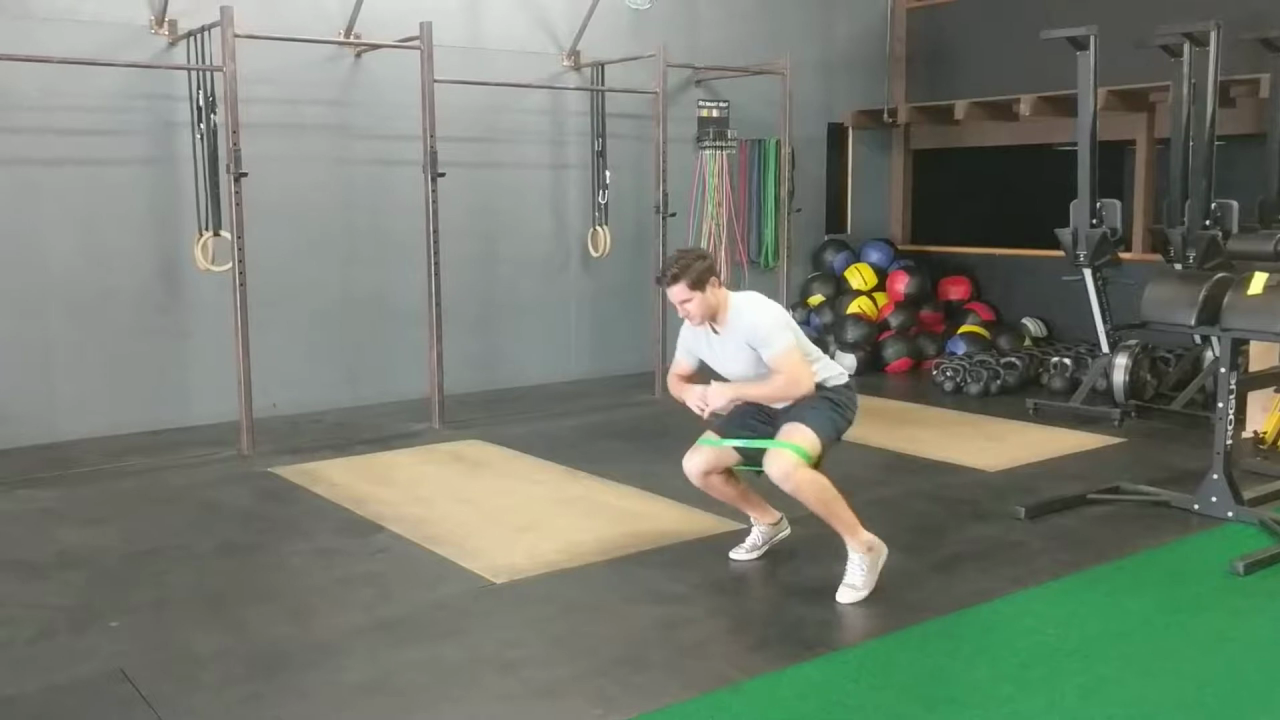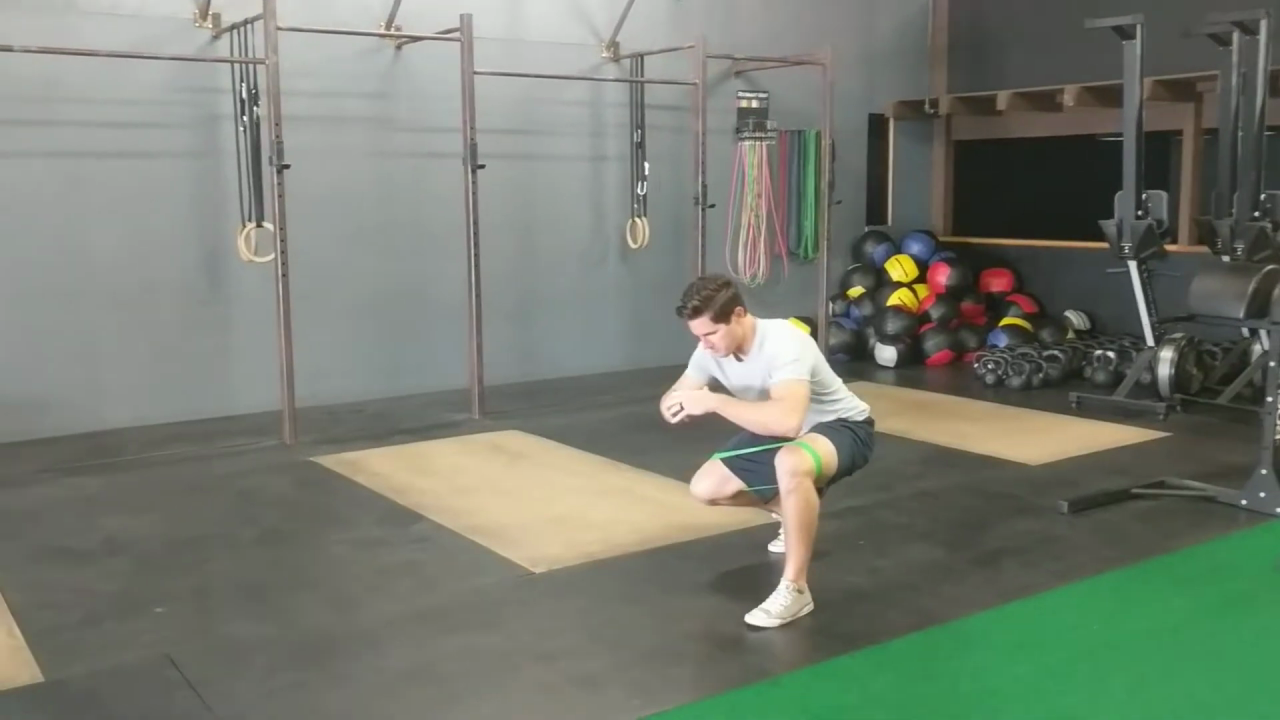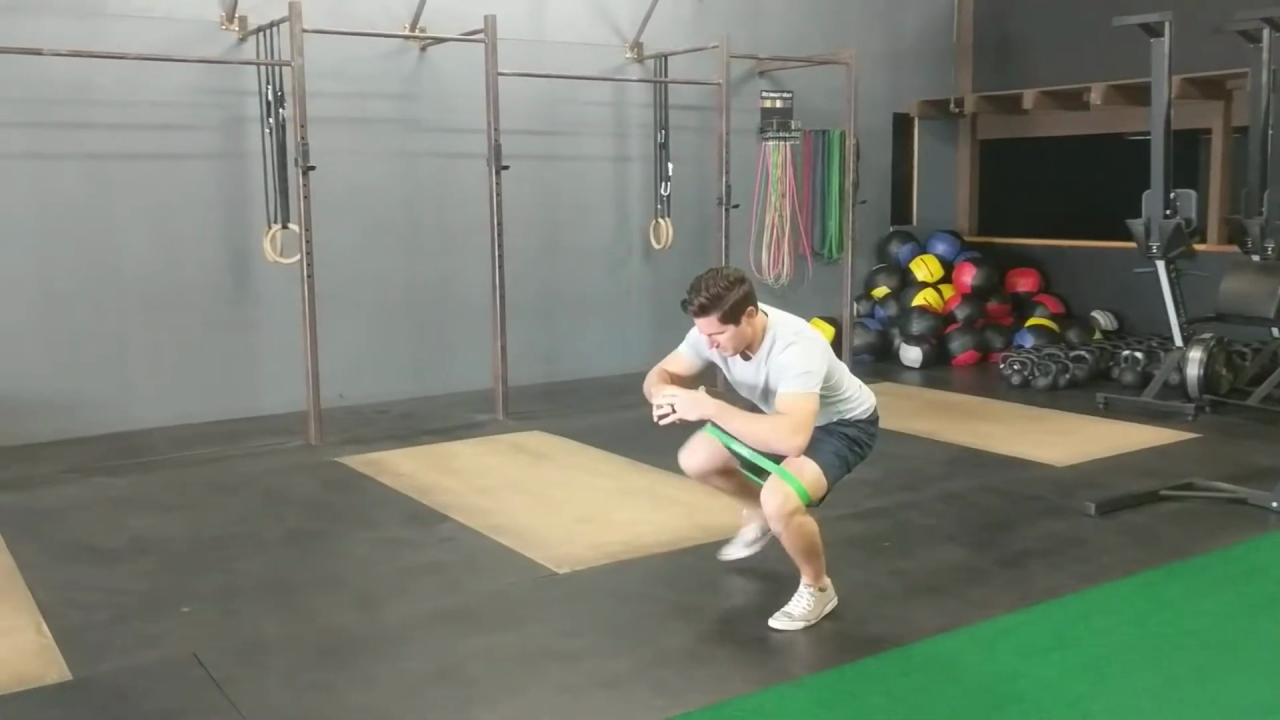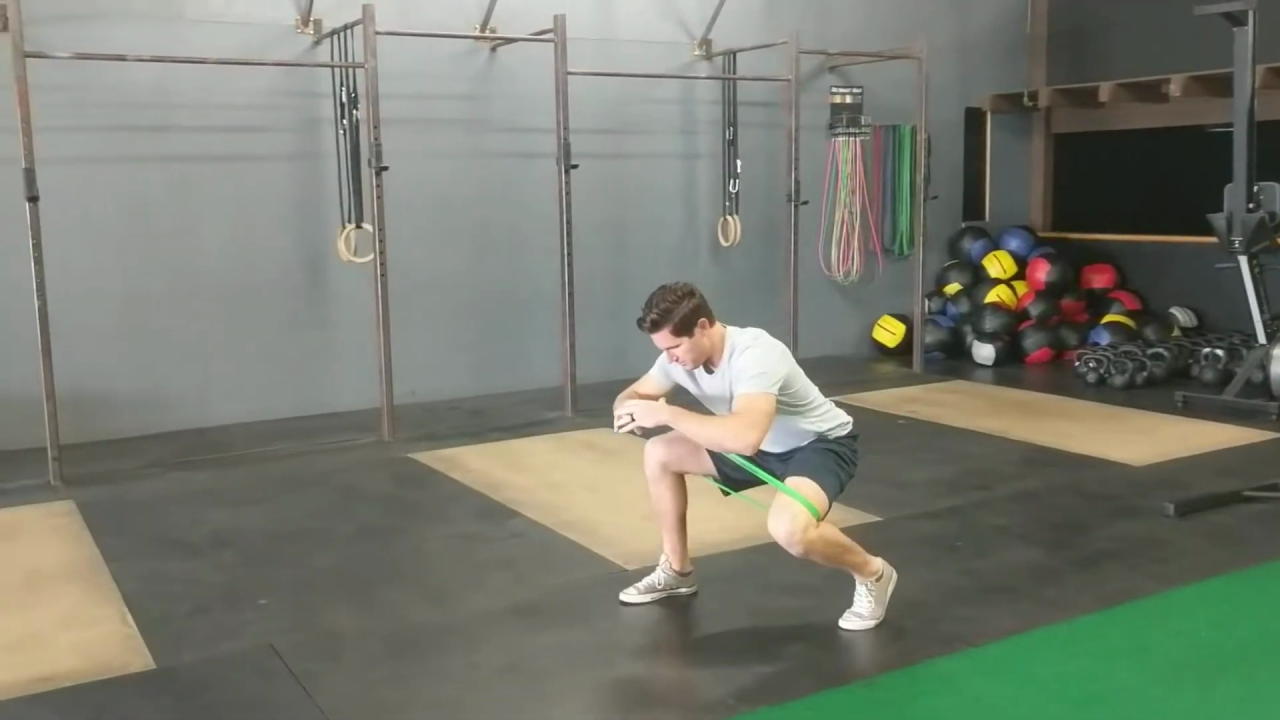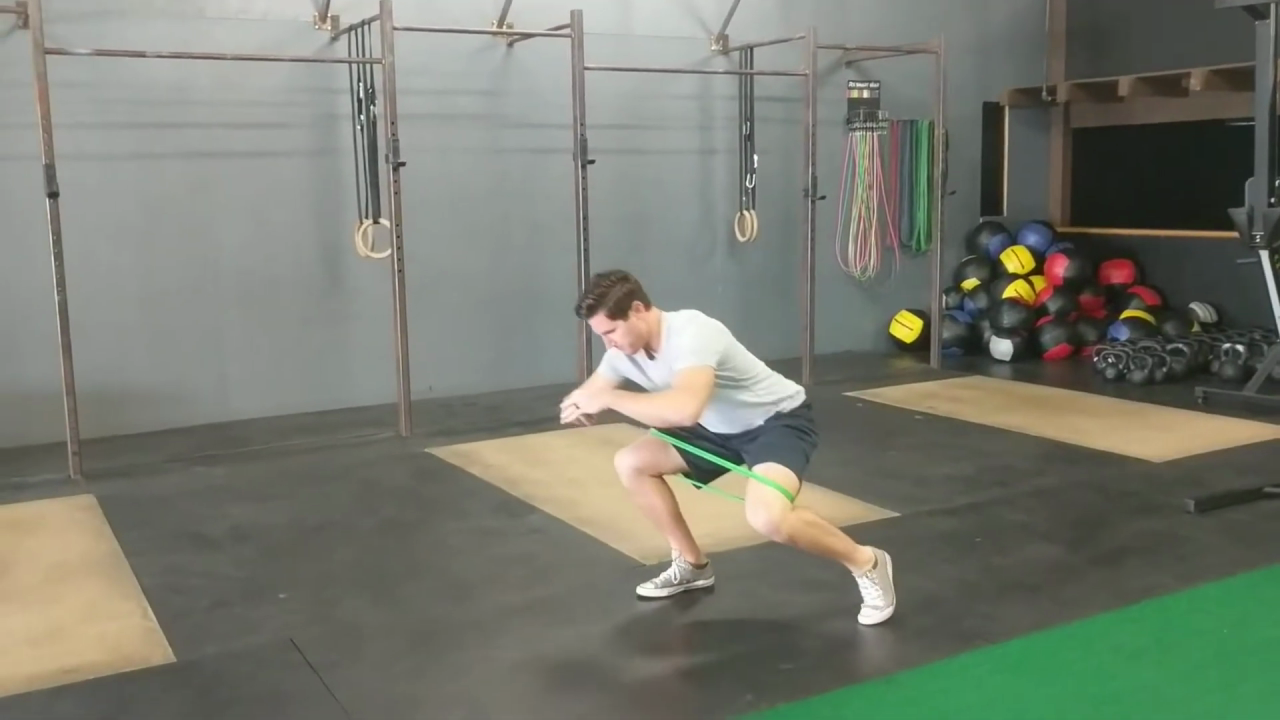
dt=1s
person 1, frame 1
left shoulder: (757, 315)
right shoulder: (694, 330)
left elbow: (799, 382)
right elbow: (677, 378)
left wrist: (733, 392)
right wrist: (691, 393)
left hip: (824, 394)
right hip: (770, 405)
left knee: (779, 466)
right knee: (697, 465)
left ankle: (864, 547)
right ankle: (767, 521)
person 1, frame 2
left shoulder: (784, 344)
right shoulder: (712, 349)
left elbow: (789, 420)
right elbow: (674, 395)
left wrist: (714, 402)
right wrist: (676, 406)
left hip: (844, 428)
right hip: (783, 433)
left knee: (791, 464)
right knee: (706, 488)
left ankle: (795, 589)
right ankle: (797, 511)
person 1, frame 3
left shoulder: (796, 348)
right shoulder: (716, 329)
left elbow: (793, 439)
right elbow: (661, 374)
left wrist: (710, 408)
right wrist: (664, 393)
left hip: (843, 424)
right hip: (780, 411)
left knee: (778, 501)
right knee: (695, 461)
left ankle: (817, 588)
right ankle: (758, 518)
person 1, frame 4
left shoulder: (755, 355)
right shoulder: (680, 353)
left elbow: (745, 439)
right elbow: (631, 395)
left wrist: (667, 414)
right wrist: (628, 410)
left hip: (822, 443)
right hip: (764, 445)
left knee: (788, 528)
right knee: (659, 454)
left ankle: (872, 575)
right ankle: (676, 569)
person 1, frame 5
left shoulder: (692, 333)
right shoulder: (624, 351)
left elbow: (684, 410)
right elbow: (587, 395)
left wrist: (608, 398)
right wrist: (577, 406)
left hip: (779, 418)
right hip: (721, 427)
left knee: (767, 516)
right knee: (631, 463)
left ankle: (867, 564)
right ankle: (692, 564)
